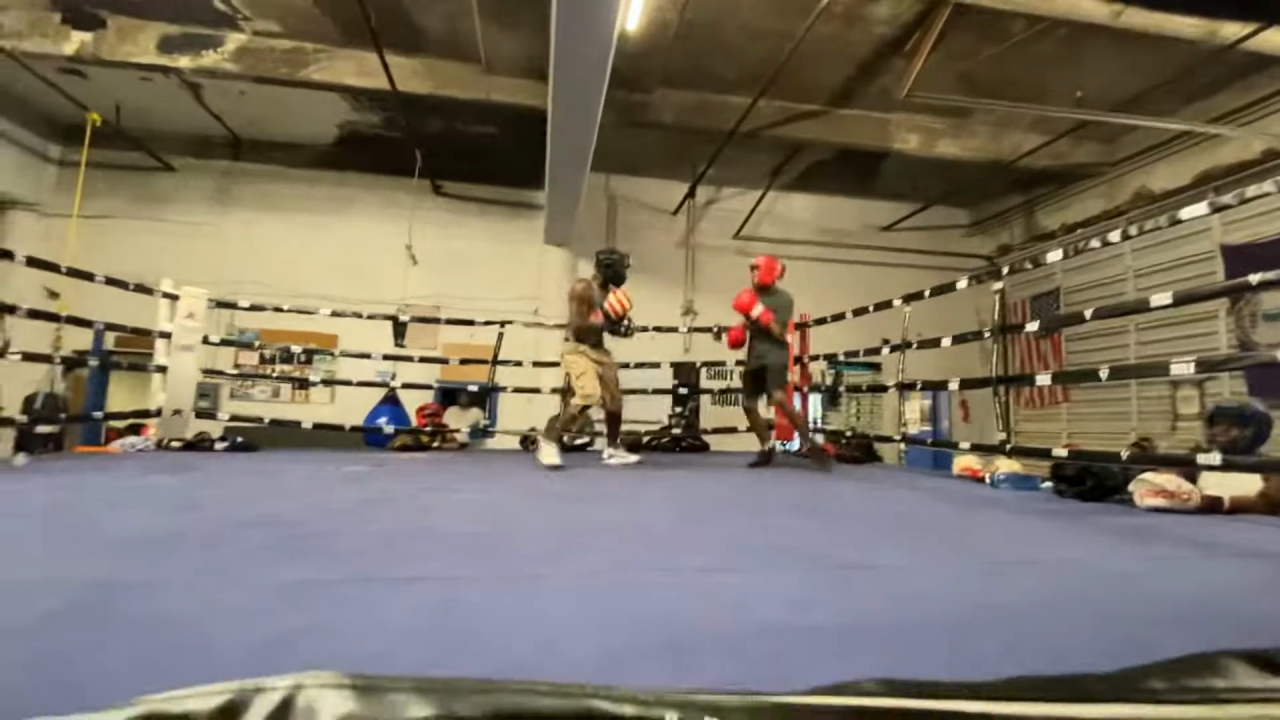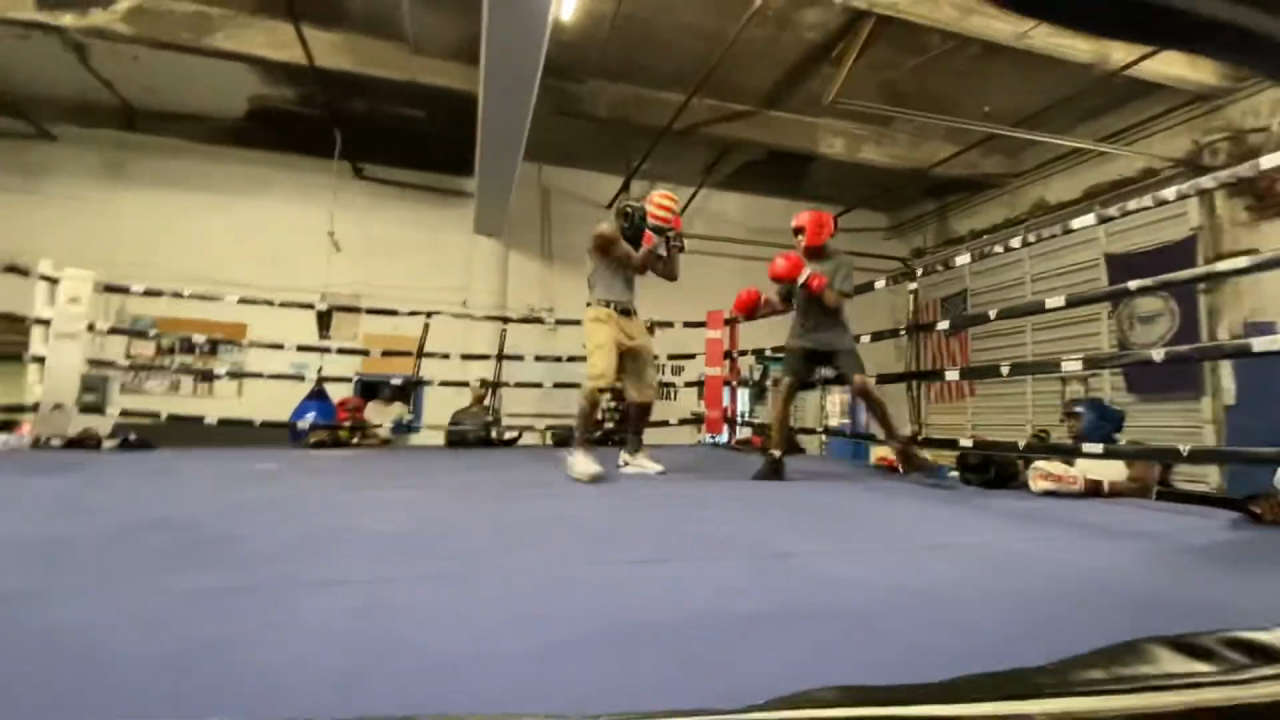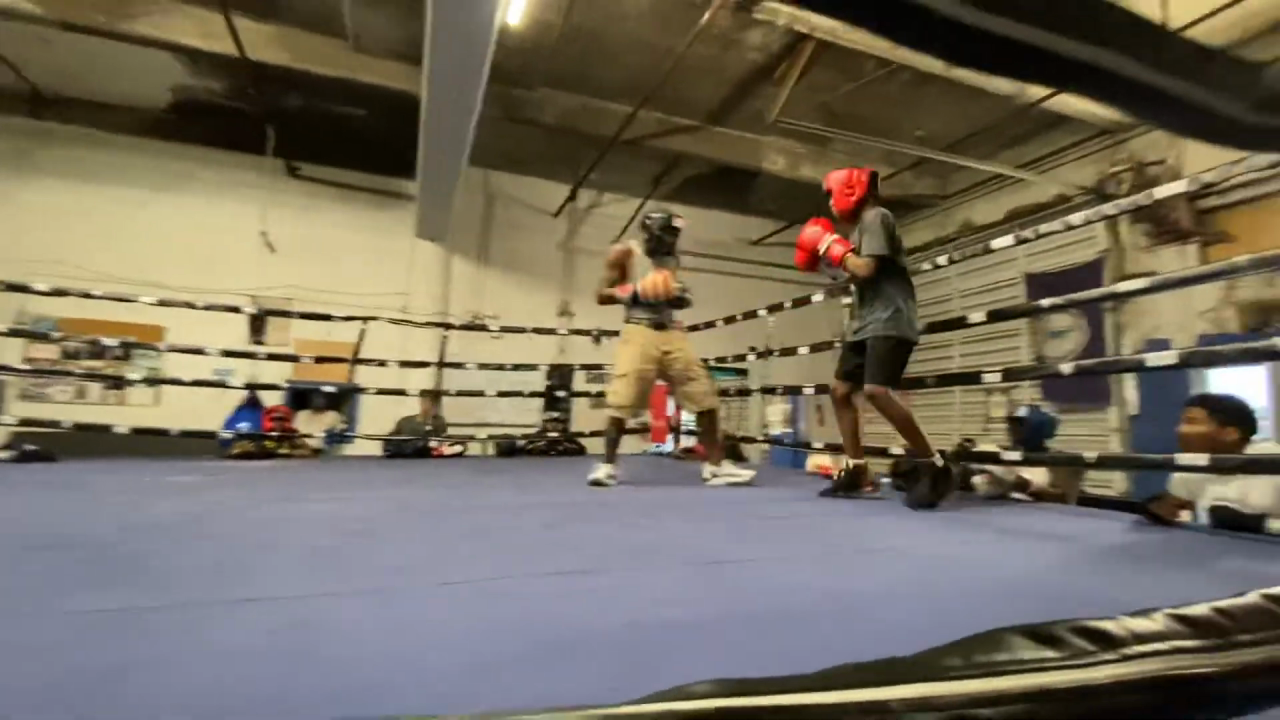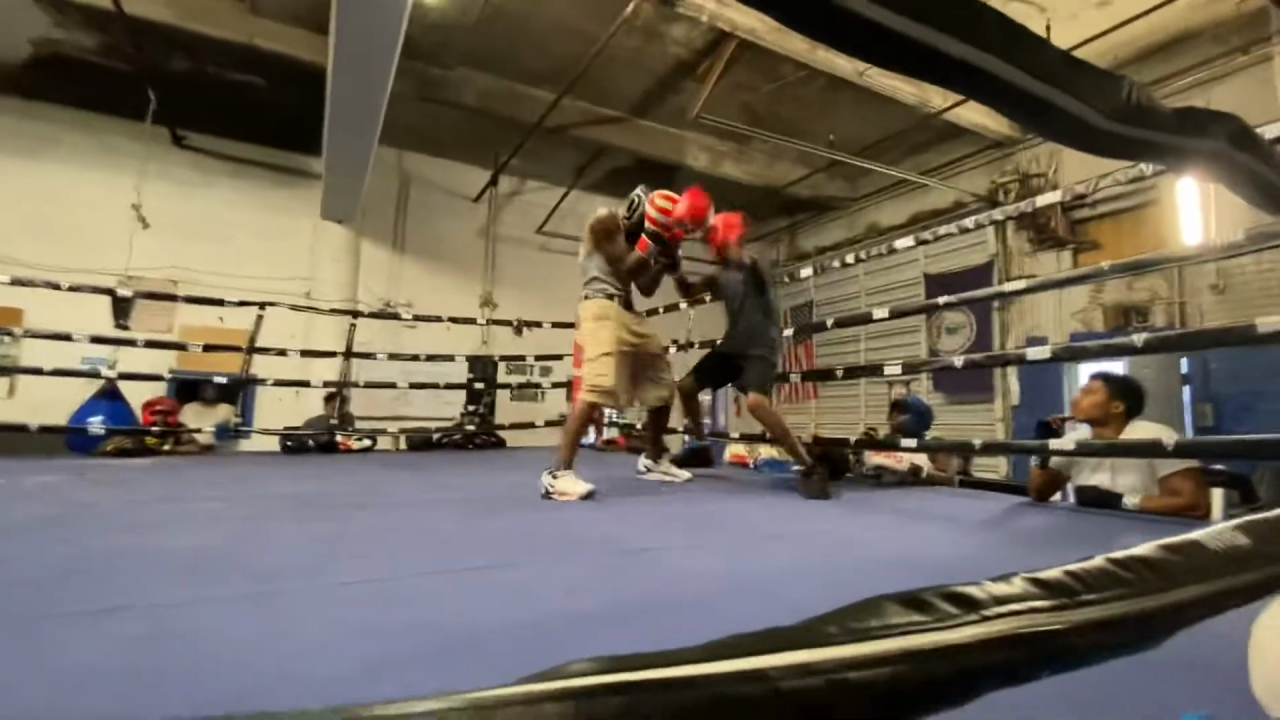
dt=1s
person 1, frame 1
left shoulder: (783, 298)
right shoulder: (753, 296)
left elbow: (779, 333)
left wrist: (758, 312)
right wrist: (741, 331)
left hip: (775, 357)
right hip: (755, 359)
left knee: (779, 398)
right knee: (748, 404)
left ankle: (809, 445)
right ankle: (767, 449)
person 1, frame 2
left shoulder: (839, 263)
right shoulder: (794, 262)
left elbow: (834, 303)
right elbow: (783, 304)
left wrist: (808, 278)
right wrist: (760, 304)
left hip: (835, 338)
right hip: (803, 339)
left knee: (862, 386)
right knee: (785, 388)
left ankle: (900, 446)
right ankle: (774, 460)
person 1, frame 3
left shoulder: (876, 218)
right shoulder: (862, 225)
left elbow: (866, 269)
left wrist: (831, 246)
right wrist: (825, 260)
left hip: (890, 321)
right hip: (866, 324)
left knee: (875, 391)
right knee: (840, 392)
left ankle: (936, 468)
right ankle: (857, 473)
person 1, frame 4
left shoulder: (747, 260)
right shoulder: (719, 274)
left elbow: (738, 256)
right elbow: (688, 291)
left wrist: (711, 222)
right wrist: (673, 269)
left hip: (760, 347)
right hip: (734, 343)
left knee: (756, 403)
right knee: (686, 386)
left ankle: (810, 470)
right ankle: (700, 447)
person 2, frame 1
left shoulder: (610, 291)
right shoulder: (582, 289)
right elbow: (577, 328)
left wrist: (621, 325)
right wrist: (603, 316)
left hip: (598, 351)
right hip: (578, 351)
left knee: (614, 404)
right knee: (588, 397)
left ankle: (613, 450)
right ankle: (550, 441)
person 2, frame 2
left shoulder: (642, 242)
right shoulder: (606, 234)
left elbow: (671, 274)
right elbow: (639, 265)
left wrist: (672, 240)
right wrist: (654, 232)
left hip: (631, 319)
right hip: (604, 316)
left knee: (644, 392)
right knee: (599, 382)
left ankle: (632, 453)
right ankle: (579, 451)
person 2, frame 3
left shoulder: (670, 260)
right shoulder: (623, 253)
right elbow: (602, 295)
left wrist: (679, 296)
right wrist: (632, 293)
left hip: (672, 335)
right hip: (639, 334)
left knee: (704, 397)
right knee: (621, 403)
left ankle: (715, 466)
right ankle: (608, 465)
person 2, frame 4
left shoulder: (633, 234)
right shoulder: (606, 220)
left elbow: (647, 289)
right elbow: (627, 270)
left wrist: (666, 254)
right wrist: (651, 237)
left hip: (628, 314)
right hip: (602, 310)
left knee: (662, 388)
right knee: (598, 387)
left ankle: (654, 458)
right ankle: (558, 473)
